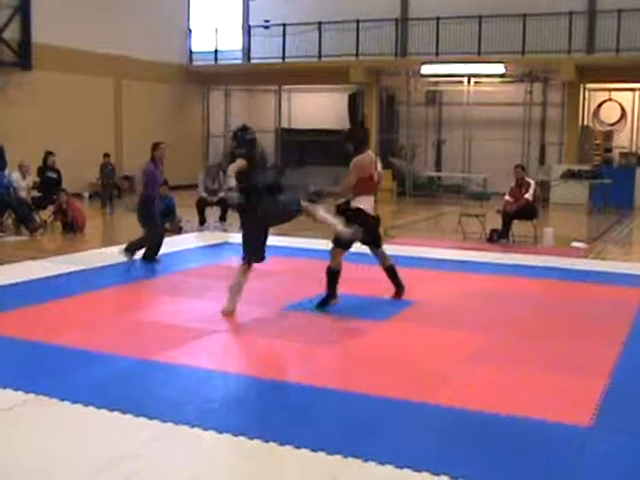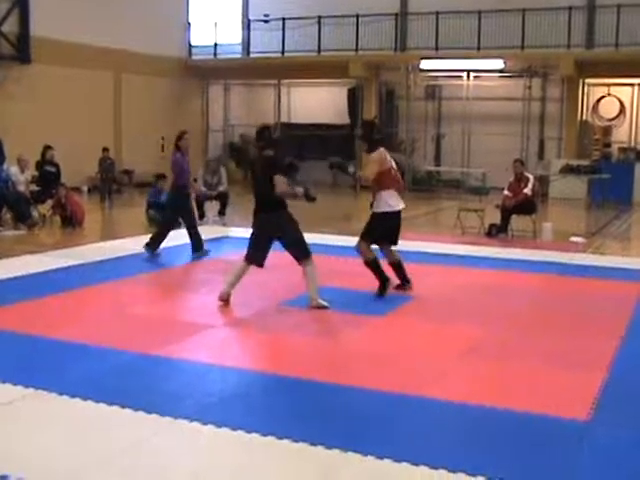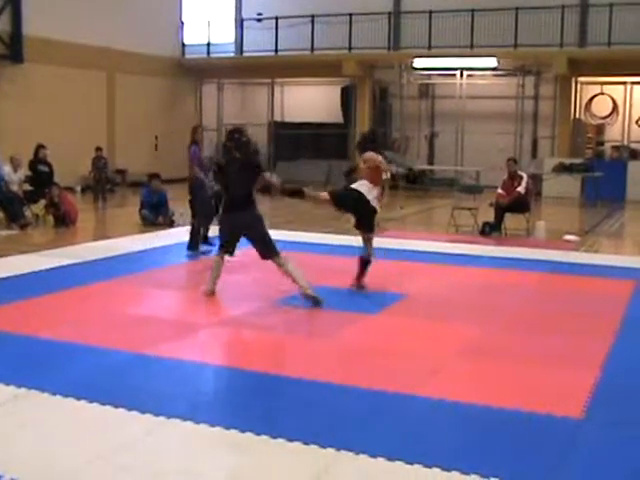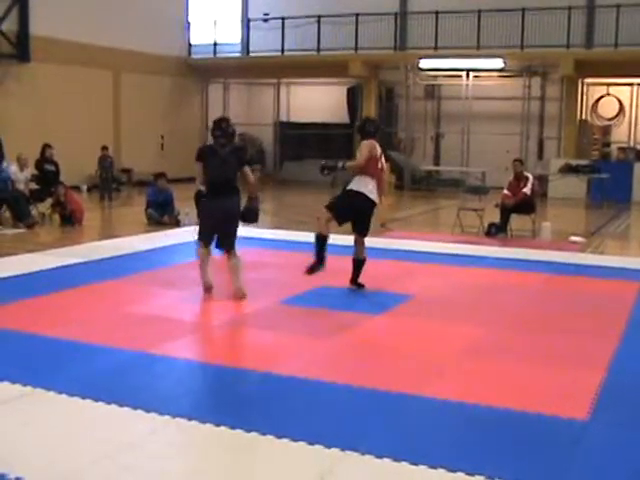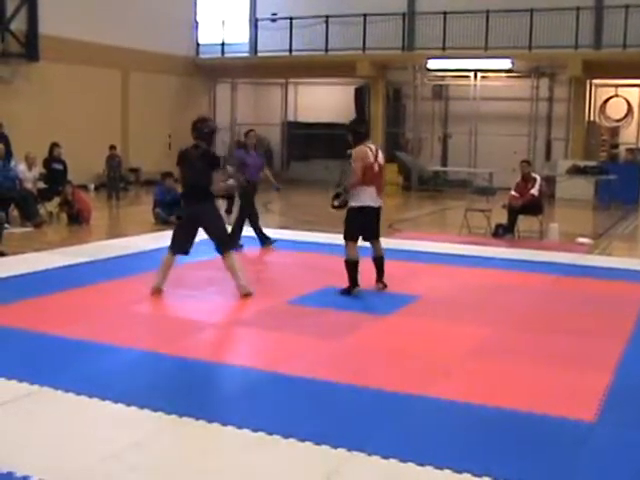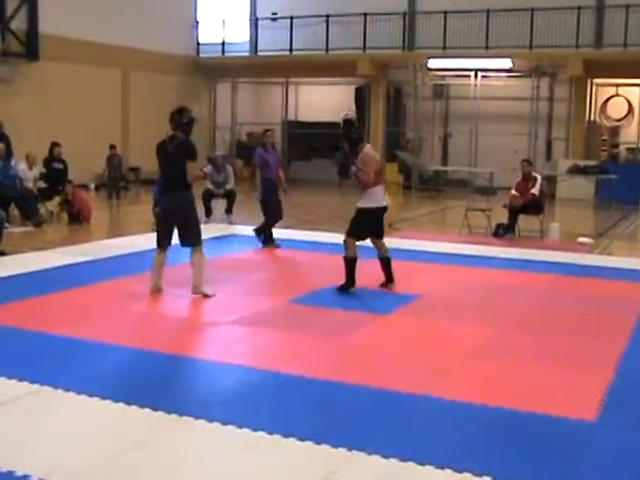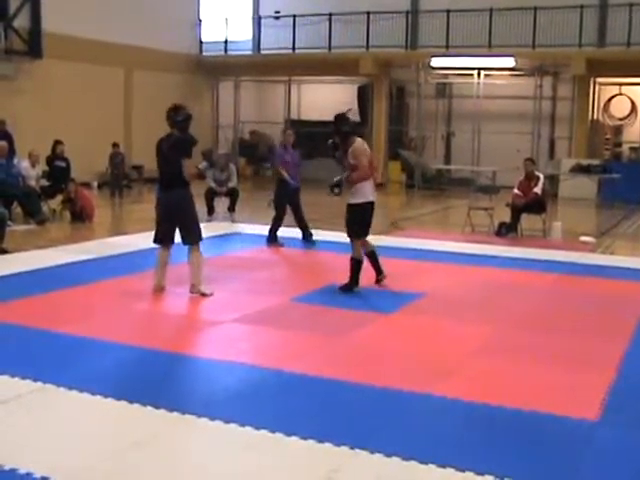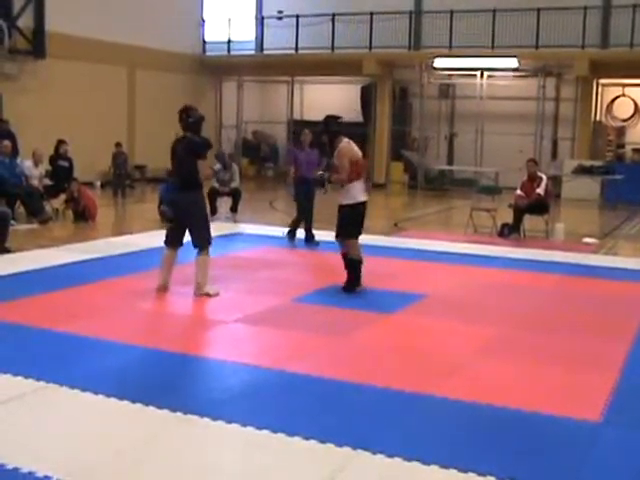
dt=0.3s
person 1, frame 1
left shoulder: (234, 161)
right shoulder: (246, 157)
right elbow: (231, 170)
right wrist: (233, 188)
left hip: (250, 217)
right hip: (265, 207)
left knee: (247, 264)
right knee: (309, 207)
left ankle: (230, 306)
right ankle: (342, 229)
person 1, frame 2
left shoulder: (256, 164)
right shoulder: (275, 162)
right elbow: (281, 190)
right wrist: (301, 192)
left hip: (260, 218)
right hip: (279, 216)
left knee: (250, 261)
right knee: (306, 259)
left ankle: (226, 291)
right ankle: (315, 299)
person 1, frame 3
left shoulder: (221, 166)
right shoulder: (250, 163)
right elbow: (274, 182)
left hip: (229, 216)
right hip: (249, 215)
left knee: (222, 252)
right knee: (275, 256)
left ankle: (210, 287)
right ankle: (305, 289)
person 1, frame 4
left shoulder: (204, 151)
right shoulder: (238, 152)
left elbow: (201, 181)
right elbow: (251, 180)
right wrist: (253, 200)
left hip: (211, 202)
right hip: (232, 202)
left knee: (204, 244)
right knee: (229, 249)
left ankle: (206, 281)
right ankle: (238, 288)
person 1, frame 5
left shoulder: (183, 155)
right shoulder: (211, 157)
left elbow: (185, 180)
right elbow: (215, 189)
right wrist: (229, 184)
left hip: (188, 208)
right hip: (207, 207)
left knee: (174, 249)
right knee: (226, 248)
left ankle: (158, 285)
right ankle: (241, 286)
person 1, frame 6
left shoulder: (161, 146)
right shoulder: (188, 146)
left elbow: (165, 171)
right elbow: (191, 177)
right wrist: (206, 172)
left hip: (165, 198)
right hip: (183, 198)
left knee: (162, 245)
right knee: (196, 245)
left ankle: (155, 284)
right ankle: (198, 286)
person 1, frame 7
left shoulder: (161, 143)
right shoulder: (183, 143)
right elbow: (187, 175)
left hip: (164, 195)
right hip: (181, 195)
left knee: (165, 243)
right knee: (193, 242)
left ankle: (158, 283)
right ankle: (195, 285)
person 1, frame 8
left shoulder: (176, 144)
right shoulder: (197, 145)
right elbow: (203, 176)
left hip: (177, 197)
right hip: (193, 197)
left knee: (172, 244)
right knee: (203, 246)
left ankle: (163, 282)
right ankle: (200, 287)
person 2, frame 1
left shoulder: (360, 161)
right shoulder: (374, 159)
left elbow: (346, 189)
right wrist: (346, 204)
left hip: (359, 213)
right hip: (370, 213)
left knee: (336, 252)
right knee: (378, 251)
left ankle: (331, 294)
right ankle: (399, 288)
person 2, frame 2
left shoulder: (375, 157)
right shoulder: (385, 155)
left elbow: (368, 178)
right elbow: (400, 185)
left hip: (384, 210)
right hip: (394, 208)
left knee: (363, 246)
right knee: (386, 248)
left ankle: (383, 280)
right ankle: (404, 282)
person 2, frame 3
left shoulder: (369, 157)
right shoulder: (384, 167)
left elbow: (381, 164)
left hip: (358, 192)
right hip: (370, 204)
left knee: (318, 197)
right knee: (368, 244)
right ankle: (359, 280)
person 2, frame 4
left shoulder: (367, 144)
right shoulder: (381, 156)
left elbow: (359, 163)
right elbow: (383, 184)
left wrist: (338, 166)
left hip: (357, 191)
right hip: (371, 198)
left knee: (324, 218)
right knee: (360, 241)
left ankle: (319, 259)
right ankle: (355, 280)
person 2, frame 5
left shoulder: (358, 151)
right shoulder: (377, 151)
left elbow: (356, 178)
left wrist: (345, 188)
left hip: (359, 202)
right hip: (375, 203)
left knee: (350, 243)
right knee: (375, 242)
left ankle: (353, 283)
right ankle: (380, 280)
person 2, frame 6
left shoulder: (365, 154)
right shoulder: (367, 151)
left elbow: (368, 179)
left wrist: (353, 171)
left hip: (370, 203)
right hip: (379, 202)
left knee: (350, 240)
right knee: (377, 241)
left ankle: (350, 281)
right ankle: (389, 279)
person 2, frame 7
left shoulder: (357, 147)
right shoulder: (356, 145)
left elbow: (364, 173)
left wrist: (345, 178)
left hip: (361, 198)
right hip: (360, 197)
left knee: (356, 239)
right knee: (361, 239)
left ankle: (353, 281)
right ankle: (378, 272)
person 2, frame 8
left shoulder: (342, 148)
right shoulder: (349, 145)
left elbow: (343, 177)
left wrist: (327, 177)
right wrist: (333, 173)
left hip: (351, 200)
right hip: (356, 198)
left knee: (349, 240)
right knee: (343, 239)
left ankle: (355, 281)
right ankle: (354, 279)
